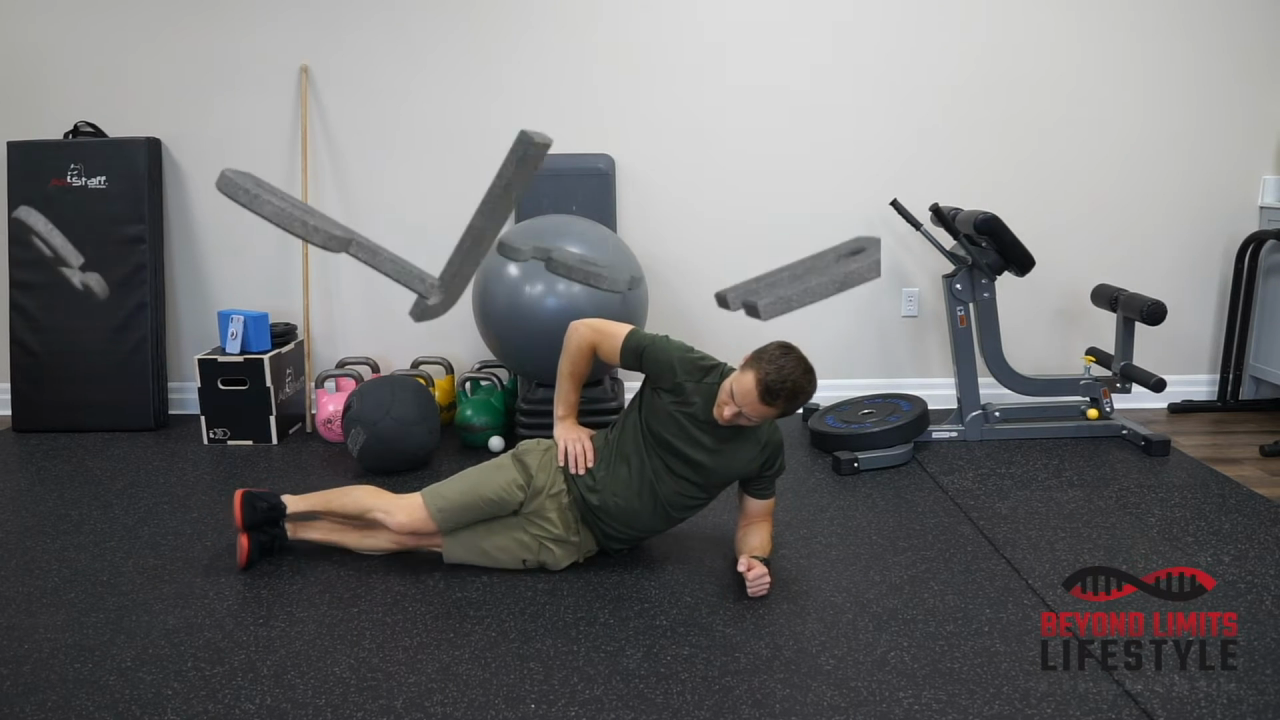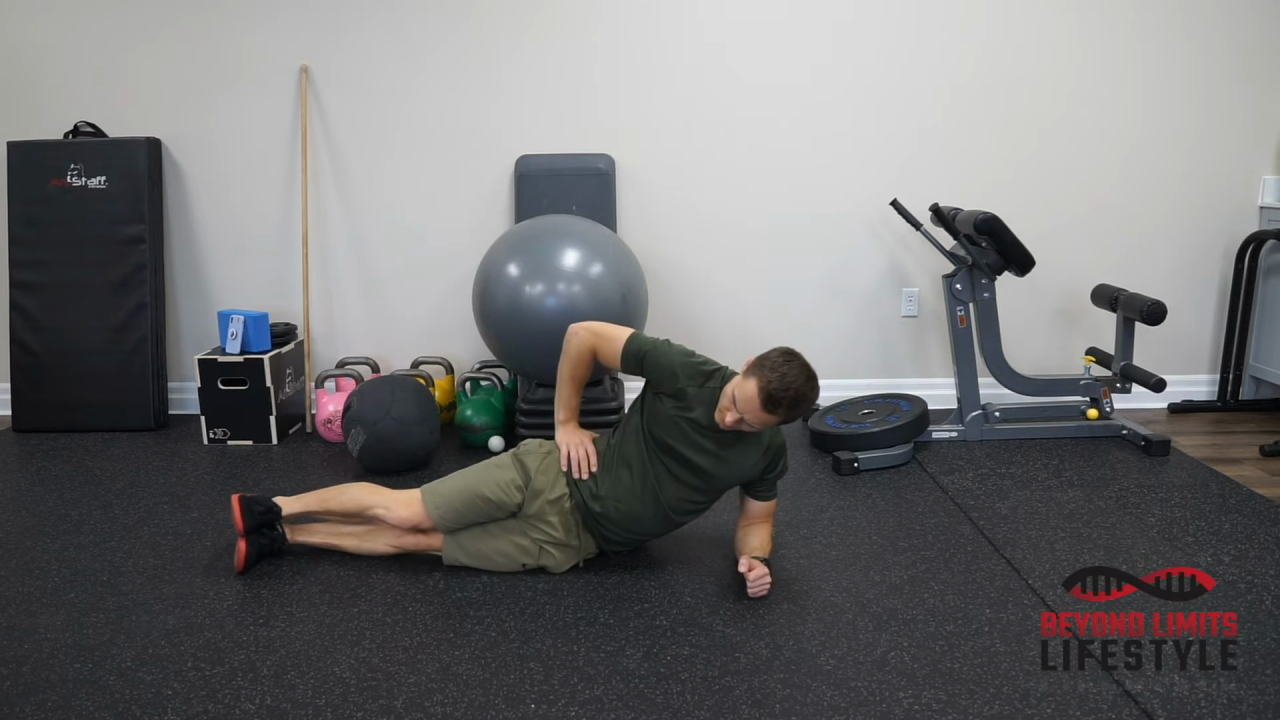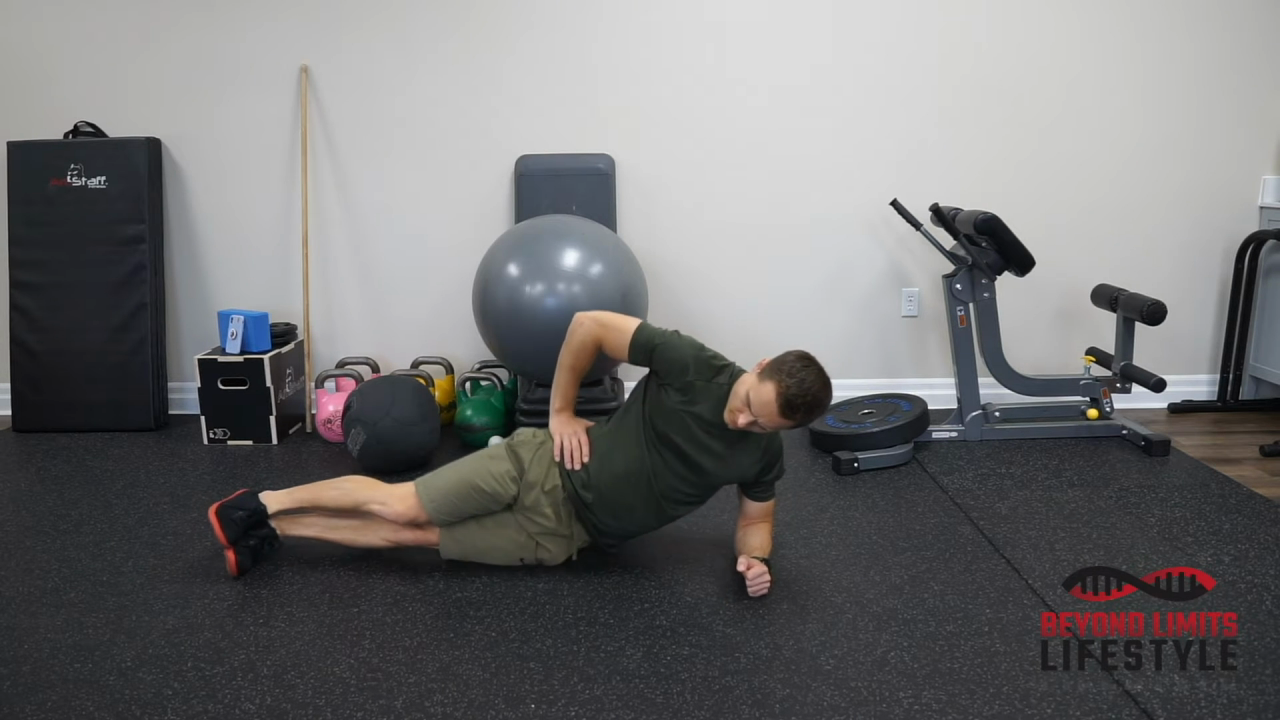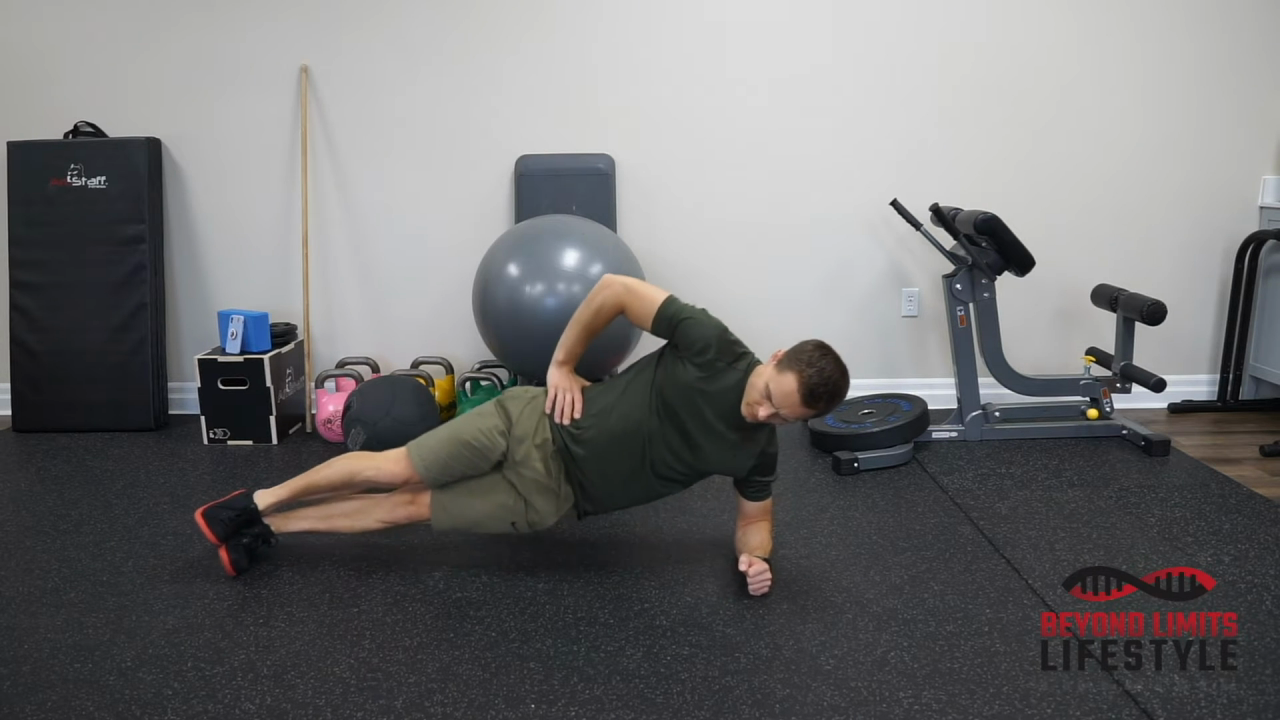
dt=0.5s
person 1, frame 1
left shoulder: (764, 450)
right shoulder: (683, 367)
left elbow: (755, 520)
right elbow: (584, 330)
left wrist: (755, 560)
right wrist: (565, 418)
left hip: (570, 538)
right hip: (554, 478)
left knee: (418, 540)
right knee: (404, 516)
left ankle: (287, 534)
right ankle: (284, 506)
person 1, frame 2
left shoulder: (765, 453)
right shoulder: (686, 372)
left elbow: (756, 521)
right elbow: (583, 334)
left wrist: (754, 561)
right wrist: (566, 422)
left hip: (569, 539)
right hip: (554, 480)
left knee: (417, 541)
right knee: (405, 512)
left ankle: (285, 537)
right ankle: (278, 508)
person 1, frame 3
left shoulder: (764, 456)
right shoulder: (694, 365)
left elbow: (755, 520)
right elbow: (589, 324)
left wrist: (755, 560)
right wrist: (561, 411)
left hip: (561, 529)
right hip: (545, 468)
left knee: (418, 533)
right knee: (400, 506)
left ankle: (278, 533)
right ankle: (266, 505)
person 1, frame 4
left shoulder: (757, 449)
right shoulder: (713, 347)
left elbow: (754, 519)
right elbow: (615, 287)
left wrist: (755, 557)
right wrist: (561, 364)
left hip: (549, 492)
right hip: (538, 428)
left knee: (410, 508)
right knee: (394, 471)
left ankle: (267, 532)
right ankle: (259, 504)
